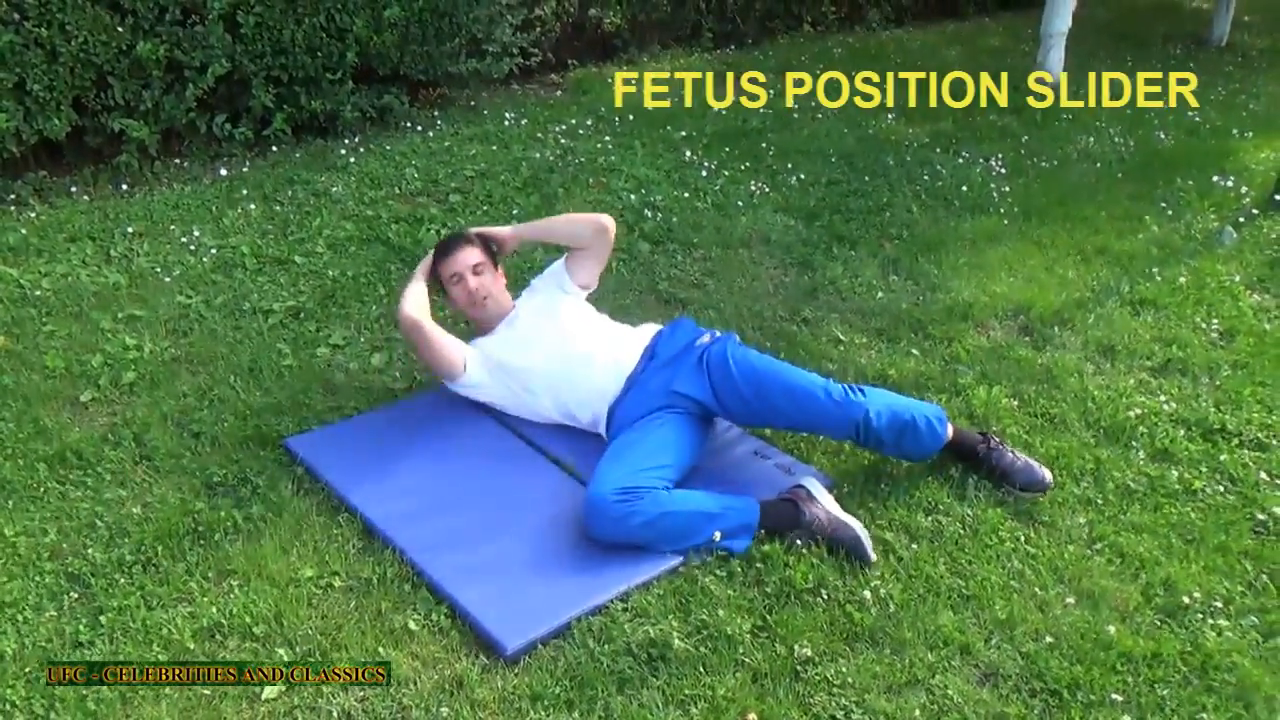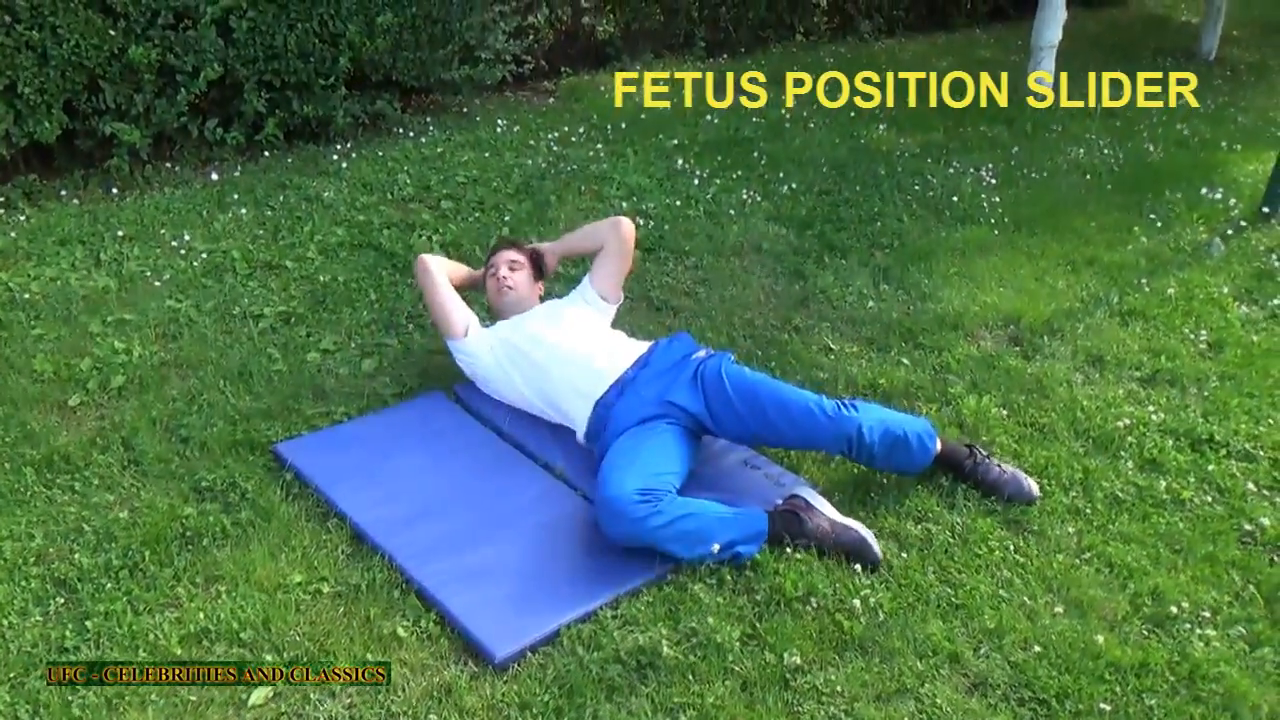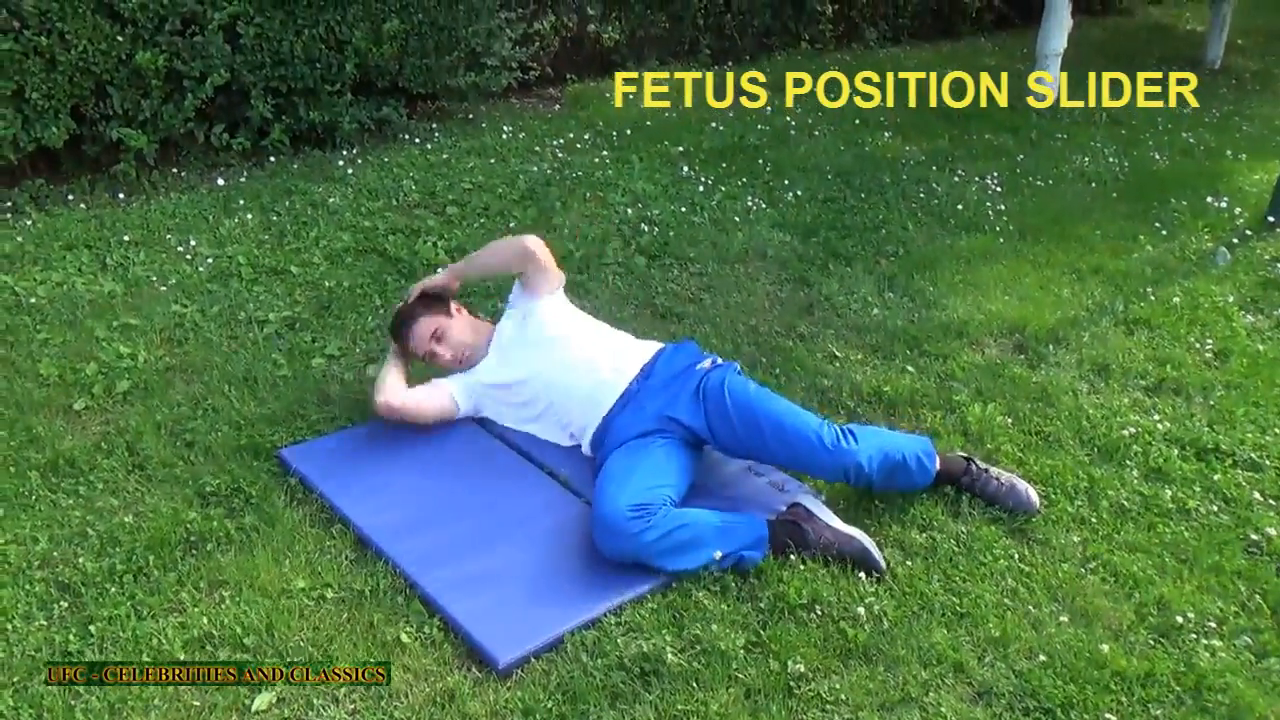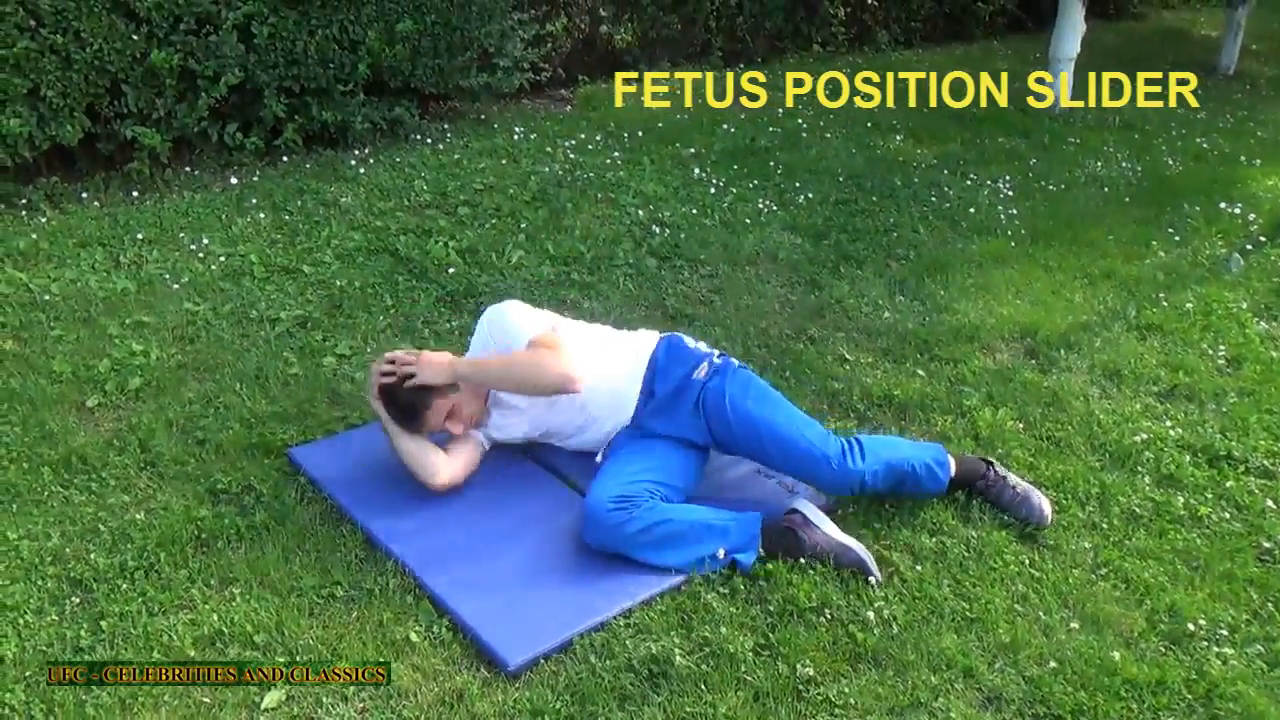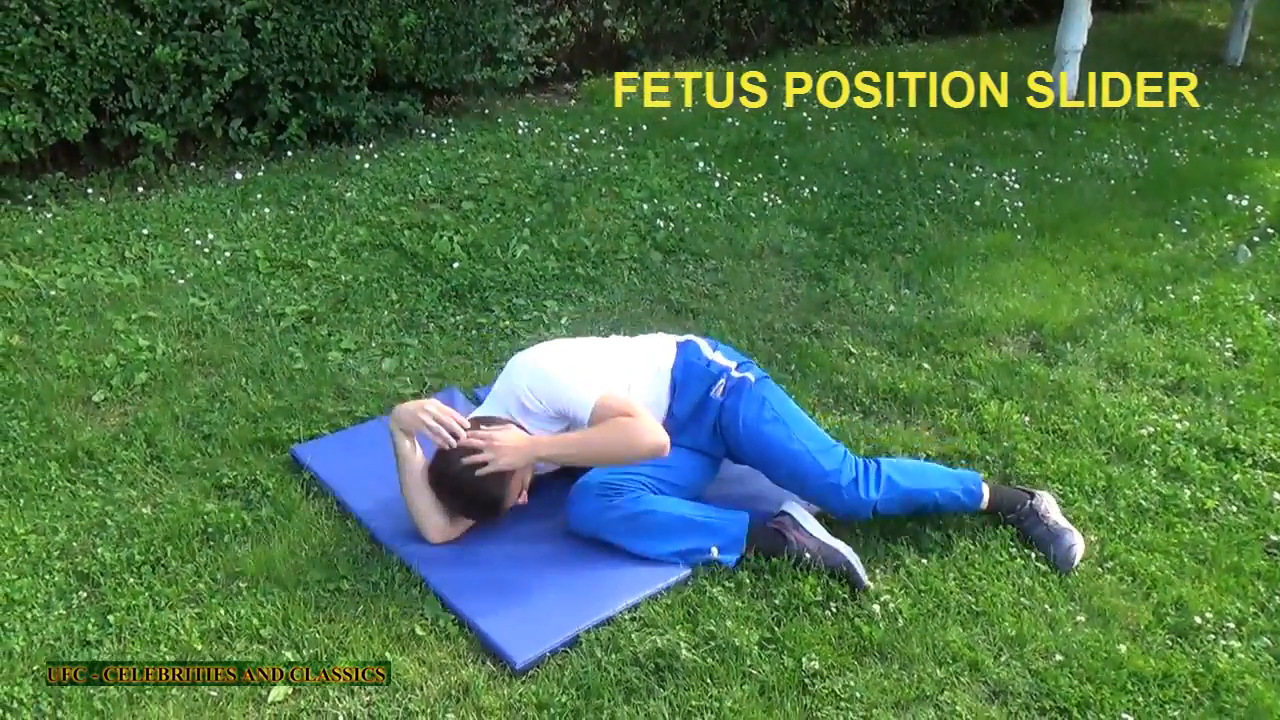
dt=0.5s
person 1, frame 1
left shoulder: (549, 291)
right shoulder: (473, 367)
left elbow: (601, 228)
right elbow: (412, 318)
left wrist: (512, 234)
right wrist: (429, 268)
left hip: (678, 353)
right hip: (639, 416)
left knee: (834, 404)
right knee: (607, 509)
left ankle: (971, 446)
right ankle: (784, 515)
person 1, frame 2
left shoulder: (576, 305)
right shoulder: (482, 351)
left elbow: (621, 228)
right elbow: (428, 265)
left wrist: (548, 249)
right wrist: (476, 272)
left hip: (675, 368)
right hip: (625, 425)
left knee: (832, 420)
right knee: (623, 511)
left ankle: (956, 457)
right ankle: (787, 525)
person 1, frame 3
left shoulder: (531, 305)
right shoulder: (471, 388)
left elbow: (531, 248)
right elbow: (391, 403)
left wrist: (446, 276)
right wrist: (396, 354)
left hip: (677, 376)
right hip: (628, 435)
left knee: (832, 450)
right knee: (616, 527)
left ankle: (953, 468)
right ankle: (788, 534)
person 1, frame 4
left shoulder: (498, 324)
right shoulder: (482, 422)
left elbow: (564, 373)
right elbow: (437, 475)
left wrist: (455, 369)
right wrist: (384, 409)
left hip: (676, 377)
right hip: (640, 439)
left knee: (832, 462)
right knee: (604, 518)
left ankle: (972, 471)
right ankle: (785, 536)
person 1, frame 5
left shoulder: (534, 378)
right shoulder: (478, 445)
left elbow: (646, 438)
right elbow: (437, 529)
left wrist: (535, 451)
right wrist: (402, 428)
left hip: (698, 382)
right hip: (679, 441)
left knee: (849, 485)
right knee: (589, 509)
left ankle: (1014, 502)
right ankle: (770, 535)
